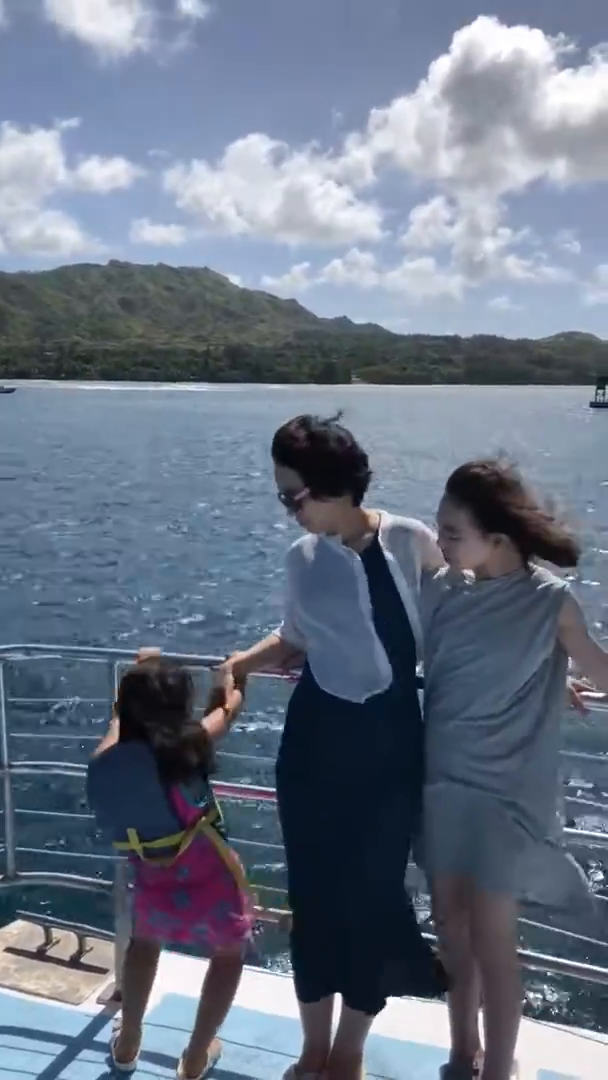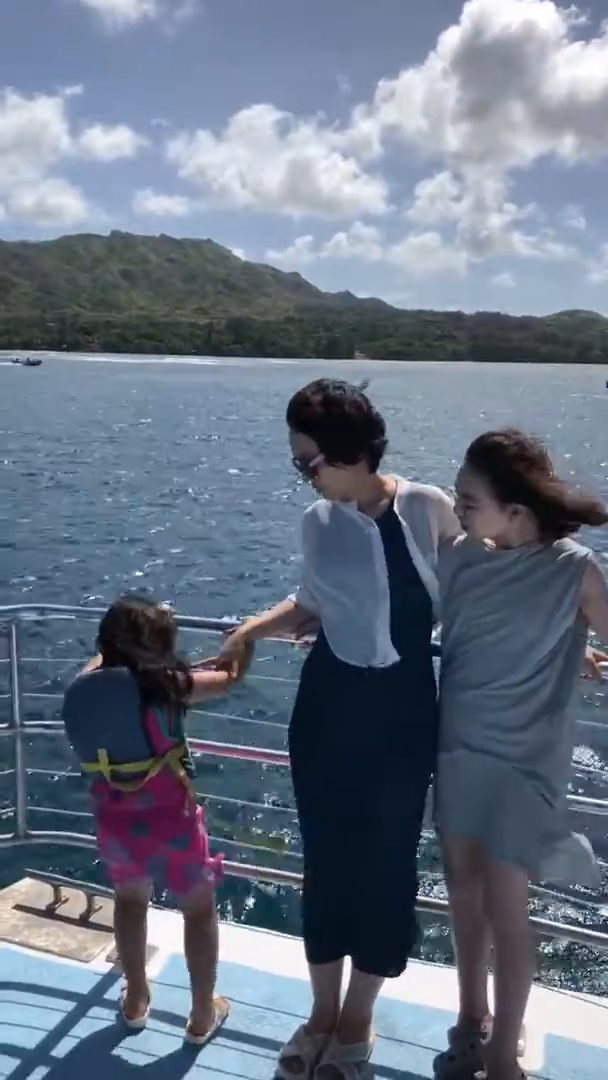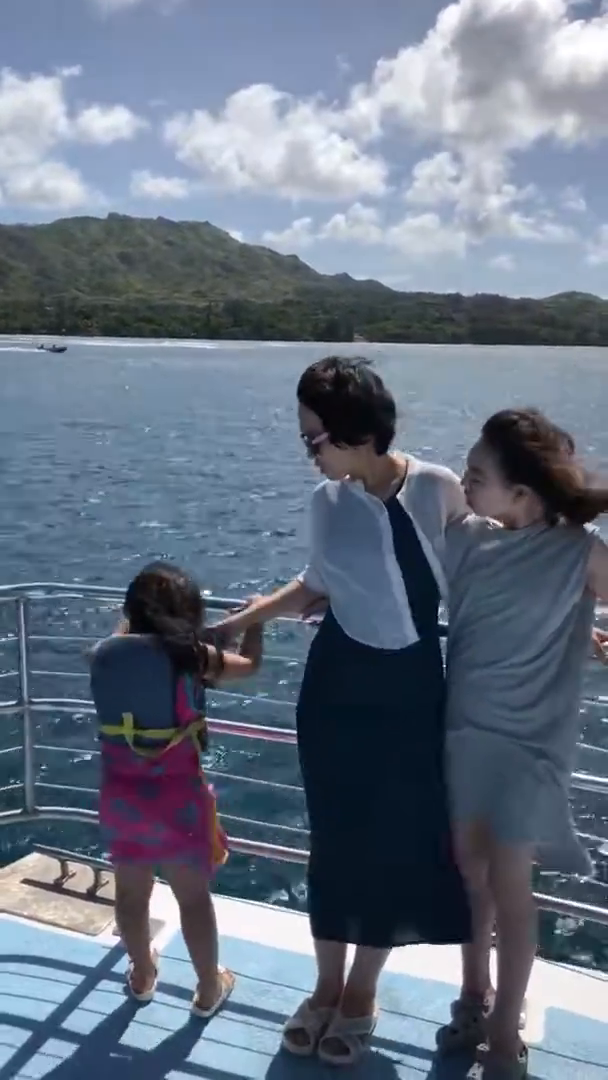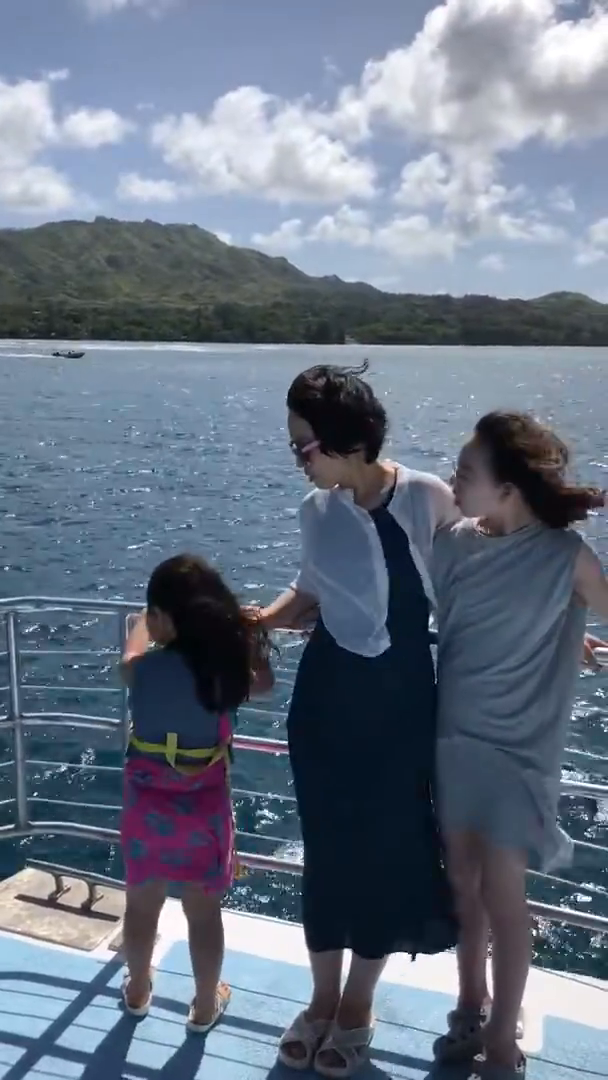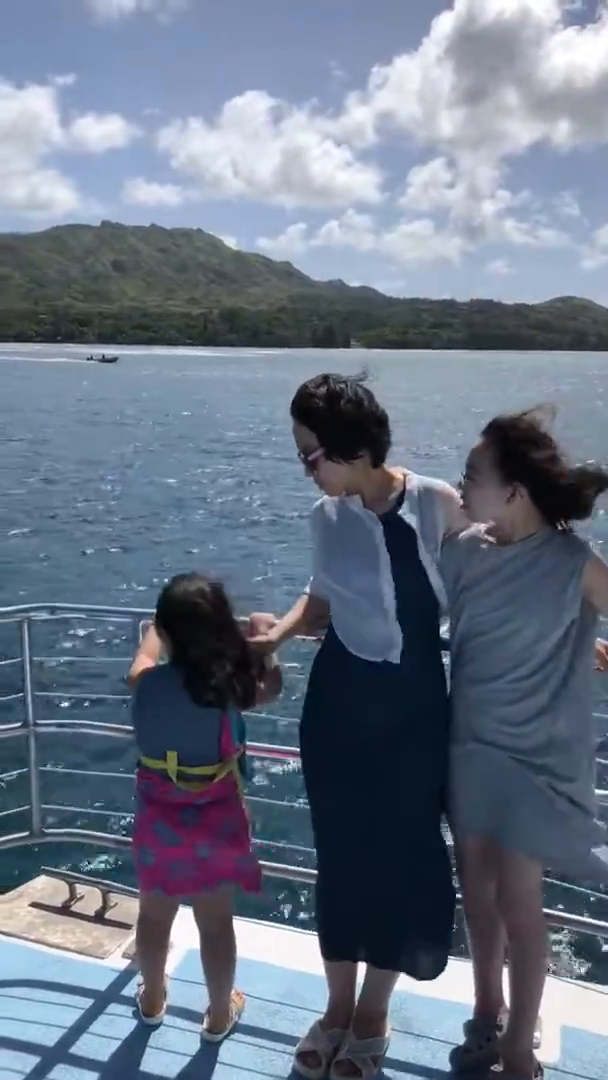
dt=0.5s
person 1, frame 1
left shoulder: (412, 542)
right shoulder: (303, 558)
right wrist: (240, 662)
left hip: (390, 744)
right hip: (315, 740)
left knee: (371, 896)
right knee: (312, 892)
person 1, frame 2
left shoulder: (428, 507)
right shoulder: (318, 522)
right wrist: (253, 627)
left hip: (402, 711)
right hip: (326, 707)
left knee: (383, 862)
right knee: (325, 860)
left ankle: (357, 1019)
right ankle: (322, 1011)
person 1, frame 3
left shoulder: (439, 489)
right shoulder: (327, 500)
right wrist: (256, 611)
left hip: (409, 691)
right hip: (334, 686)
left knee: (392, 842)
right knee: (332, 838)
left ankle: (361, 992)
right ankle: (326, 985)
person 1, frame 4
left shoulder: (428, 498)
right shoulder: (316, 509)
right wrist: (254, 624)
left hip: (401, 700)
right hip: (324, 697)
left knee: (386, 852)
right knee: (326, 849)
left ankle: (358, 1004)
right ankle: (322, 997)
person 1, frame 5
left shoulder: (438, 503)
right shoulder: (326, 516)
right wrist: (275, 635)
left hip: (412, 708)
right hip: (337, 703)
left knee: (397, 859)
right knee: (338, 857)
left ankle: (373, 1014)
right ankle: (337, 1006)
person 2, frame 1
left shoulder: (549, 600)
right shoulder: (439, 587)
left hip: (506, 792)
right hip: (442, 779)
left knee: (491, 941)
right knee: (450, 924)
person 2, frame 2
right shoulder: (457, 555)
left hip: (522, 760)
right hip: (457, 747)
left knee: (504, 909)
right knee: (463, 891)
right ankle: (472, 1022)
person 2, frame 3
right shoulder: (466, 534)
left hip: (528, 740)
right hip: (463, 726)
left knee: (509, 886)
right knee: (469, 869)
right ankle: (475, 996)
person 2, frame 4
right shoulder: (452, 541)
left hip: (517, 747)
right hip: (453, 734)
left knee: (501, 895)
right knee: (462, 879)
right ankle: (472, 1006)
person 2, frame 5
right shoulder: (462, 549)
left hip: (534, 755)
right hip: (469, 743)
left knee: (518, 902)
right knee: (476, 886)
right ankle: (487, 1014)
person 3, frame 1
left shoulder: (103, 762)
right shoulder: (186, 747)
left elbow: (122, 717)
right elbow: (228, 707)
left wrist: (141, 672)
left hip: (155, 888)
right hip: (210, 884)
left knee: (143, 944)
right knee: (229, 953)
left ankle: (127, 1043)
person 3, frame 2
left shoulder: (81, 686)
right shoulder: (163, 683)
left elbow: (104, 659)
right elbow: (229, 679)
left wrist: (150, 617)
right wrist: (243, 645)
left hip: (115, 822)
right hip: (170, 819)
left knee: (130, 898)
right knee: (200, 909)
left ankle: (135, 999)
right ankle: (203, 1014)
person 3, frame 3
left shoulder: (105, 653)
right shoulder: (189, 654)
right elbow: (249, 664)
right wrist: (254, 622)
left hip: (121, 794)
right hip: (178, 794)
left knee: (131, 889)
right knee: (193, 895)
left ankle: (141, 974)
right ankle: (209, 988)
person 3, frame 4
left shoulder: (144, 669)
right shoulder: (227, 670)
right elbow: (264, 681)
left wrist: (144, 618)
right wrist: (253, 633)
left hip: (148, 808)
right hip: (204, 809)
left knee: (141, 906)
right knee: (204, 911)
left ankle: (138, 990)
right ankle: (206, 1005)
person 3, frame 5
left shoulder: (145, 683)
right shoulder: (232, 685)
left elbow: (145, 655)
right elbow: (271, 685)
left wrist: (159, 625)
right wrist: (263, 637)
left hip: (158, 819)
right hip: (216, 820)
left knee: (154, 915)
right knee: (215, 922)
left ankle: (152, 998)
right ankle: (220, 1013)
